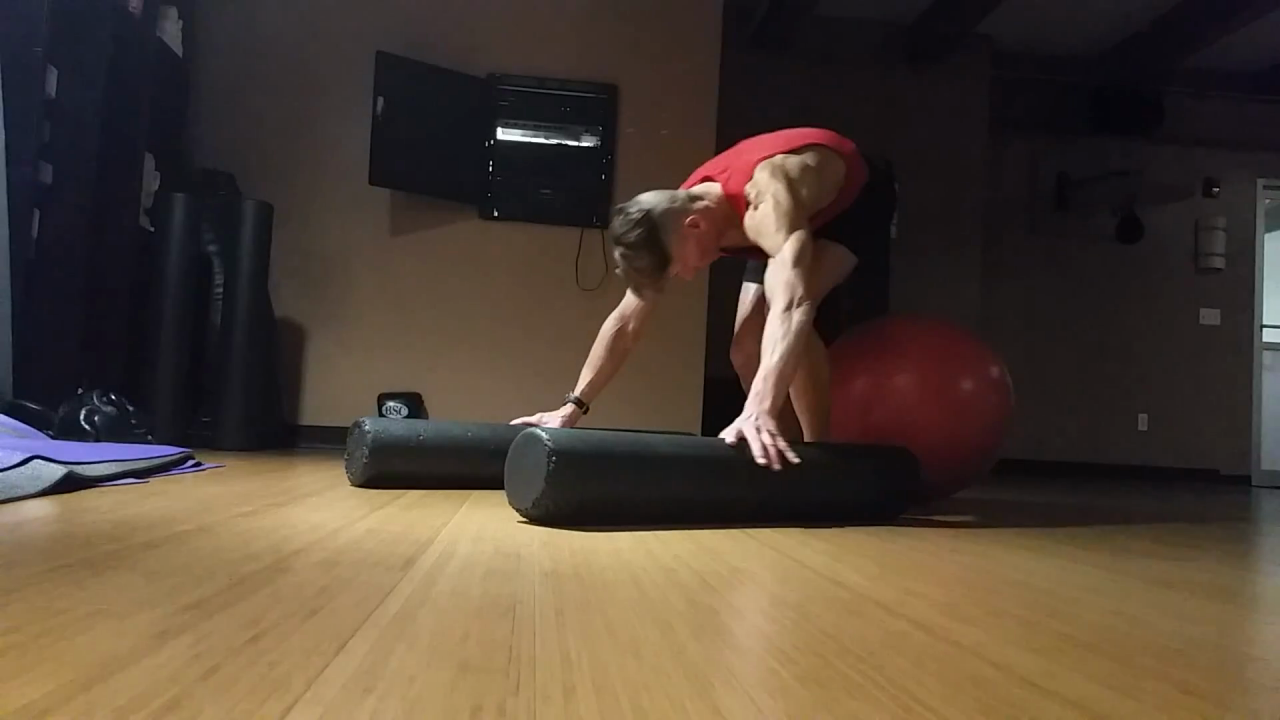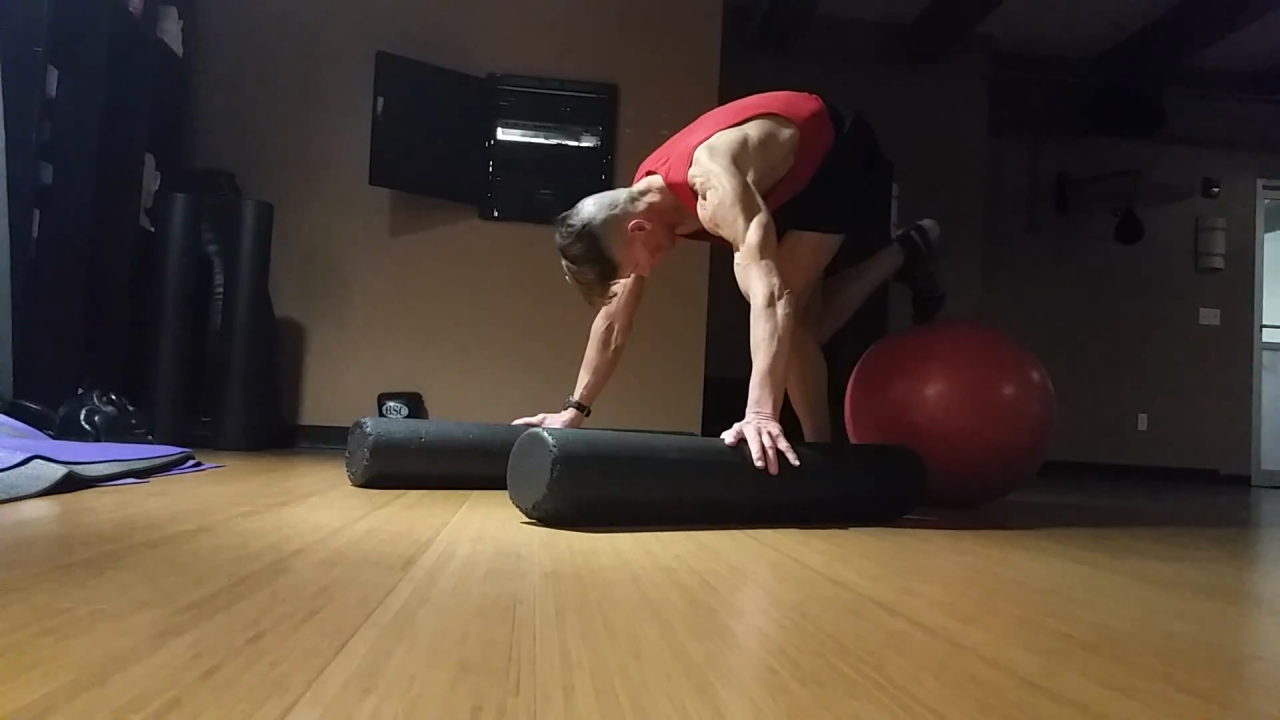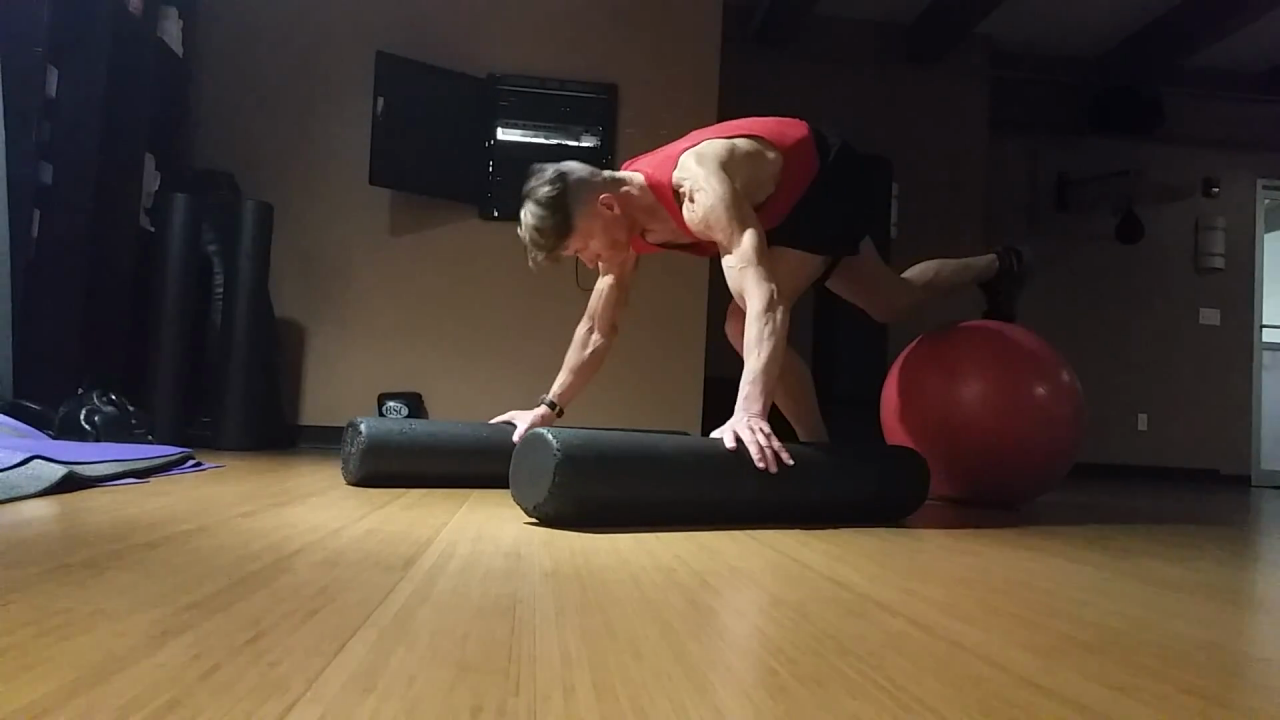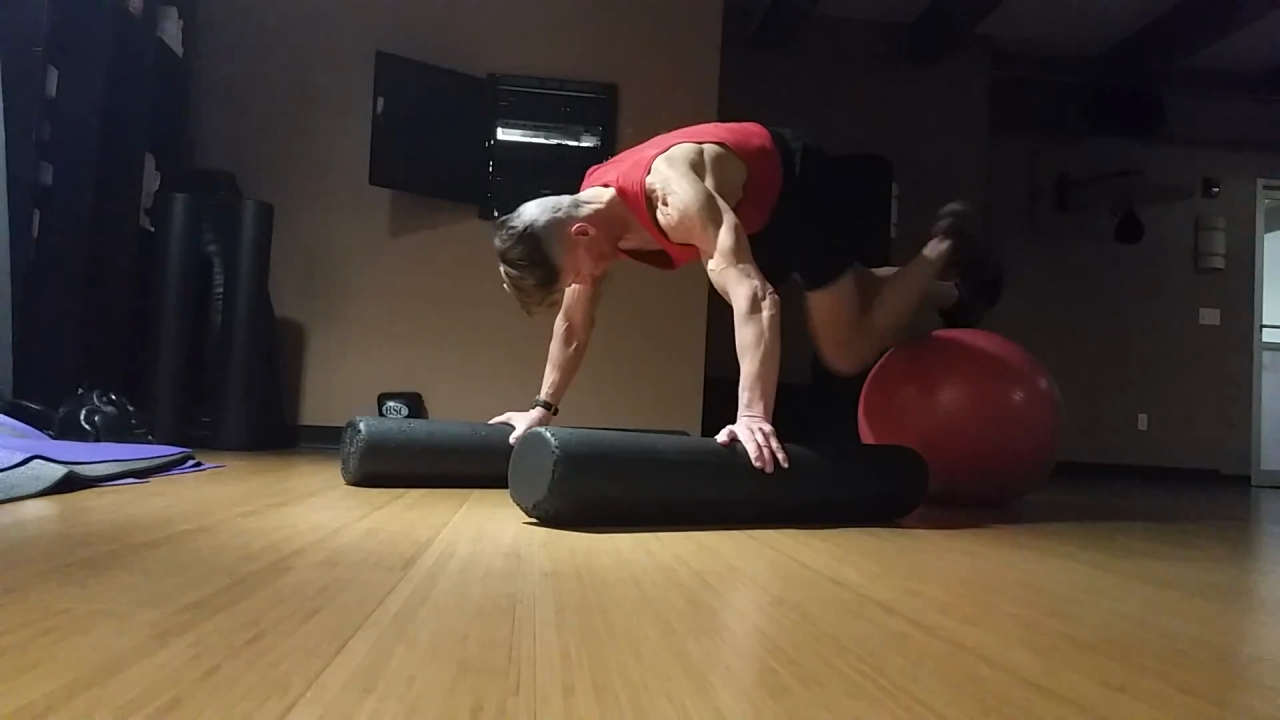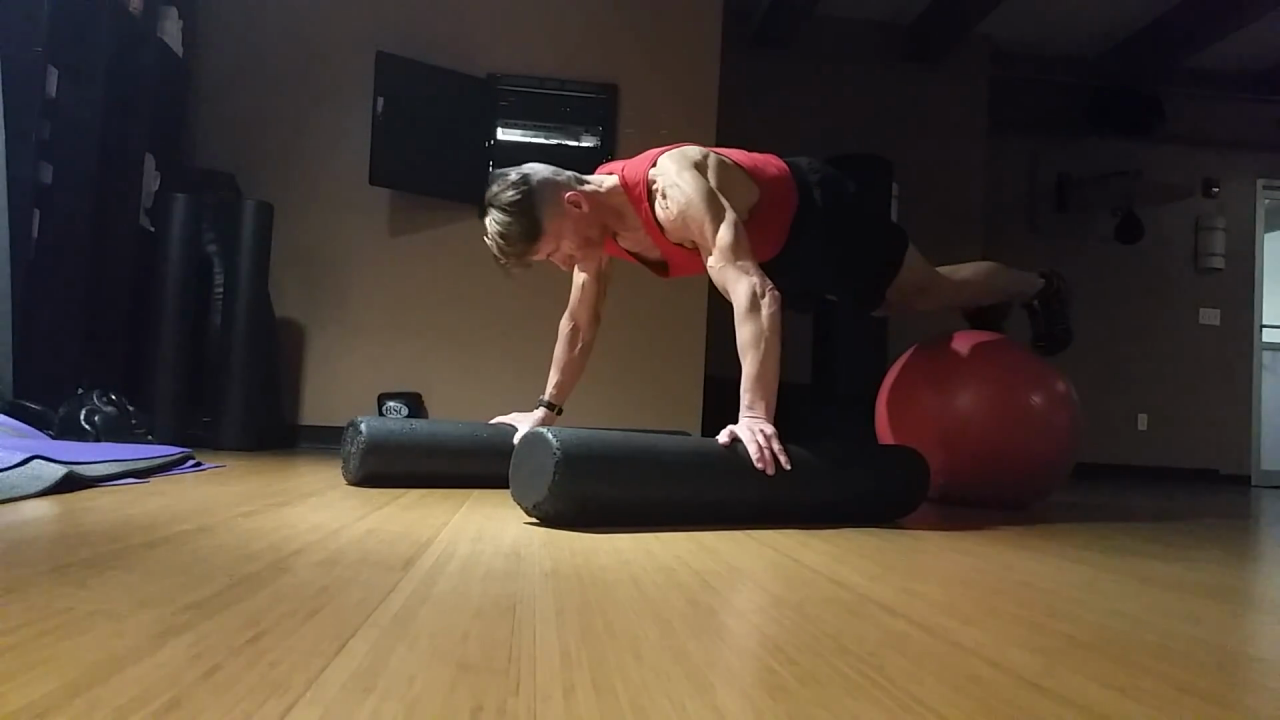
dt=1s
person 1, frame 1
left shoulder: (763, 204)
right shoulder: (676, 216)
left elbow: (791, 304)
right elbow: (626, 321)
left wrist: (758, 413)
right wrist: (574, 407)
left hip: (856, 196)
right hip: (798, 214)
left knee: (784, 306)
right knee: (747, 356)
right ankle: (789, 450)
person 1, frame 2
left shoulder: (712, 189)
right shoulder: (636, 203)
left elbow: (769, 295)
right elbow: (613, 321)
left wrist: (760, 413)
right wrist: (575, 410)
left hip: (838, 157)
right hip: (786, 178)
left knee: (784, 308)
right knee: (805, 329)
right ankle: (902, 254)
person 1, frame 3
left shoulder: (698, 190)
right shoulder: (624, 215)
left elbow: (764, 300)
right elbow: (598, 328)
left wrist: (749, 412)
right wrist: (549, 408)
left hip: (826, 177)
right hip: (781, 204)
left knee: (744, 324)
right knee: (891, 302)
left ankle: (821, 451)
right ankle: (995, 268)
person 1, frame 4
left shoulder: (673, 196)
right shoulder: (587, 213)
left elbow: (754, 297)
right elbow: (574, 324)
left wrist: (754, 416)
right wrist: (544, 407)
left hip: (795, 178)
right hip: (755, 209)
left knee: (849, 351)
right knee: (848, 294)
left ankle: (948, 244)
right ankle: (949, 296)
person 1, frame 5
left shoulder: (674, 188)
right shoulder: (595, 214)
left elbow: (753, 294)
right elbow: (580, 321)
left wrist: (756, 416)
right wrist: (547, 408)
left hip: (814, 212)
right hip: (774, 247)
left knee: (927, 292)
right knee: (888, 302)
left ankle: (1038, 291)
right ankle: (981, 306)
